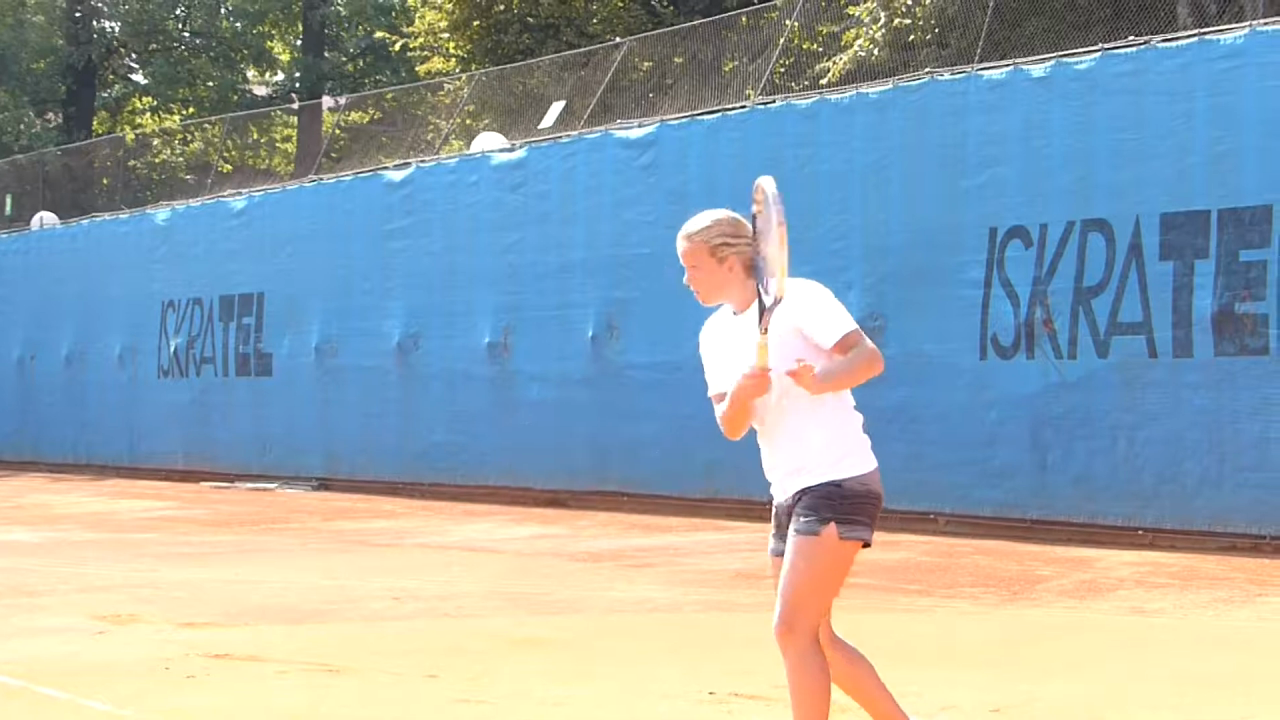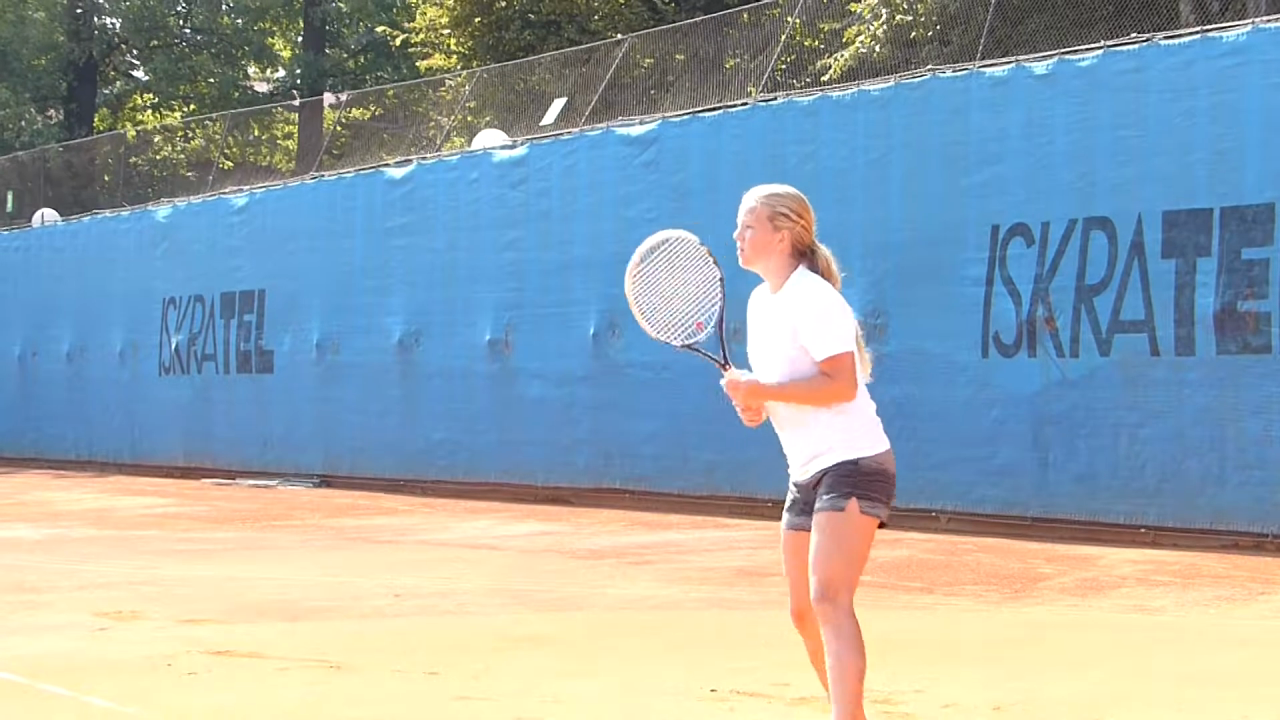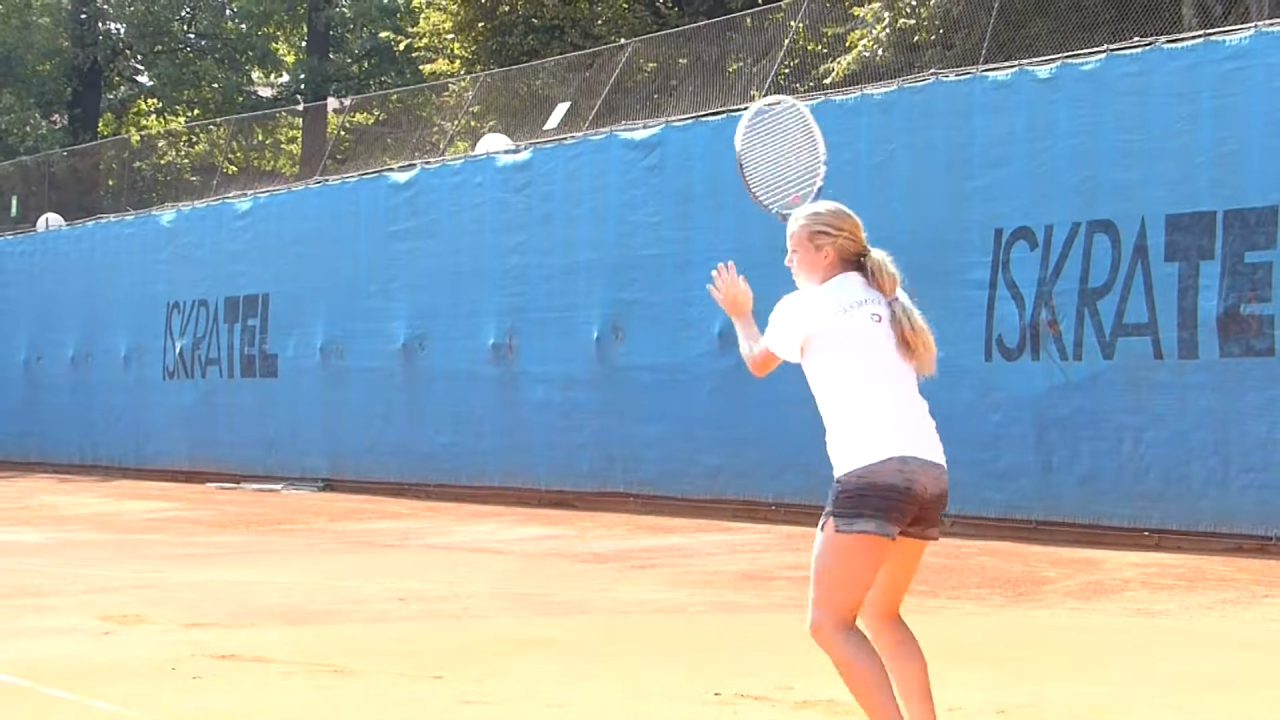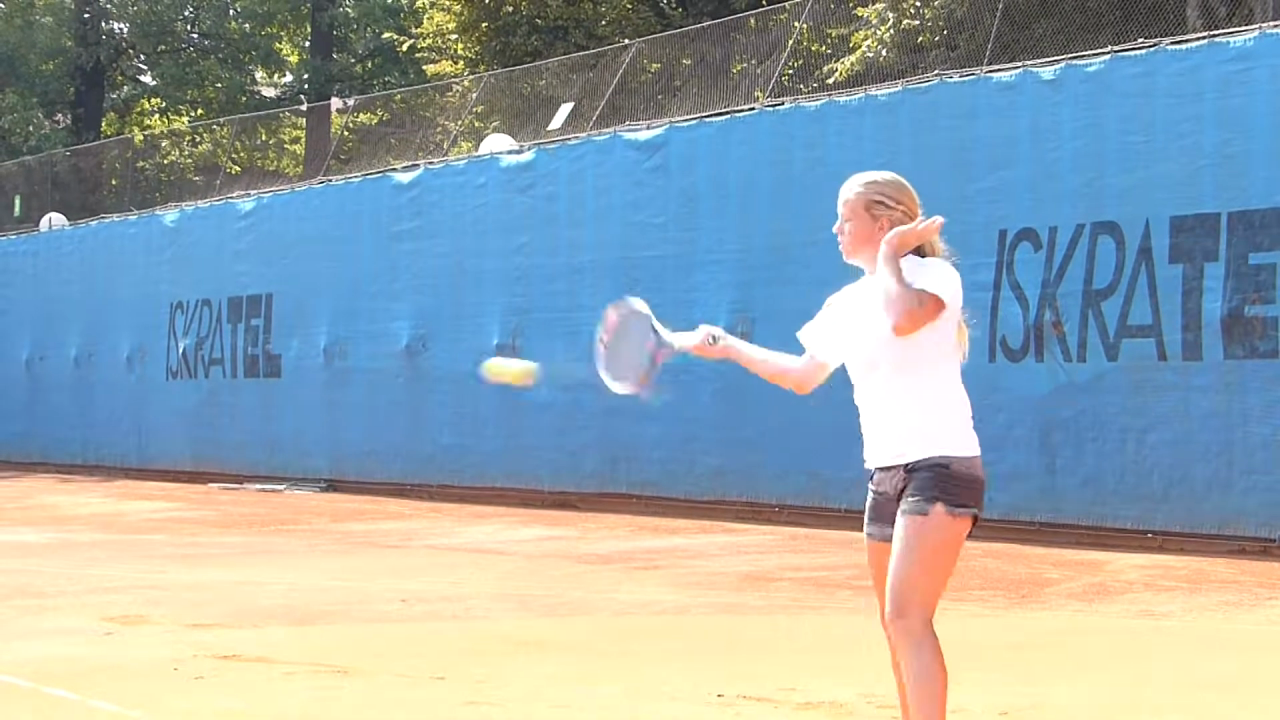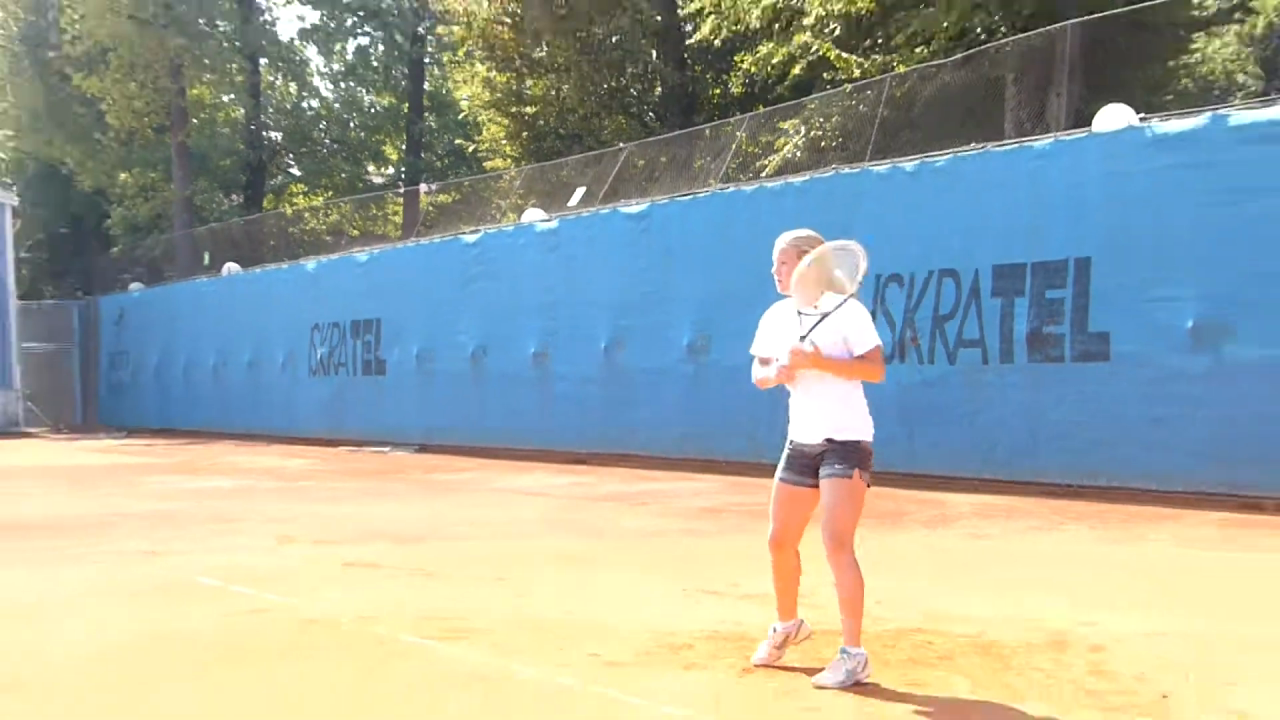
dt=0.7s
person 1, frame 1
left shoulder: (801, 296)
right shoulder: (714, 333)
left elbow: (868, 357)
right elbow: (731, 427)
left wrist: (823, 379)
right wrist: (743, 393)
left hip: (839, 483)
right hip: (790, 495)
left knee: (794, 629)
right knee: (814, 637)
person 1, frame 2
left shoulder: (814, 299)
right shoulder: (758, 303)
left elbow: (844, 385)
left wrist: (764, 391)
right wrist: (751, 402)
left hip: (855, 467)
right hip: (809, 474)
left knee: (828, 601)
right knee: (805, 613)
person 1, frame 3
left shoulder: (800, 306)
right shoulder: (889, 298)
left elbow: (759, 362)
left wrist: (741, 315)
left hip: (874, 475)
right hip: (927, 474)
left knee: (830, 626)
right knee: (880, 616)
person 1, frame 4
left shoulder: (934, 273)
right shoulder: (848, 303)
left elbow: (904, 320)
right elbow: (803, 377)
left wrist: (890, 254)
right wrist: (731, 348)
left hip: (941, 469)
right hip: (889, 476)
left knee: (907, 619)
right knee: (895, 622)
person 1, frame 5
left shoulder: (848, 312)
right shoulder: (775, 317)
left elbow: (875, 371)
right elbow: (760, 377)
left wrist: (818, 362)
right wrist: (779, 371)
left hip: (847, 442)
right hip: (803, 443)
left knee: (836, 542)
right knee: (780, 540)
